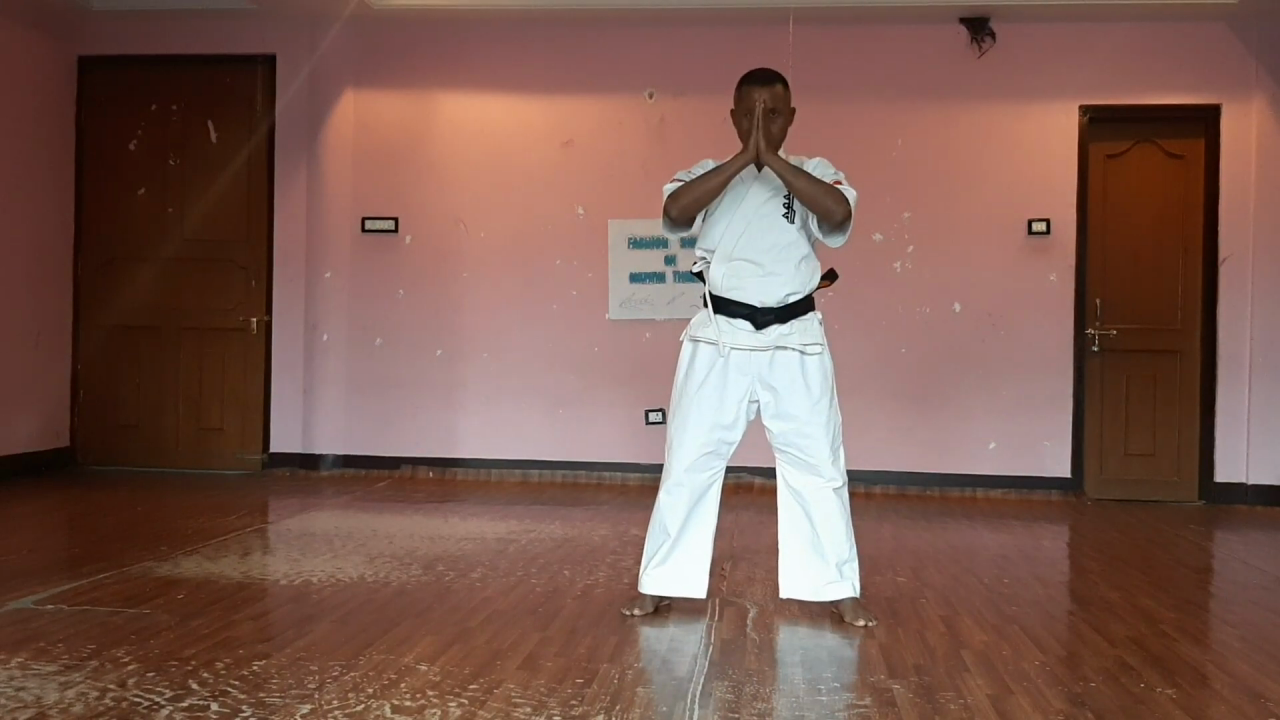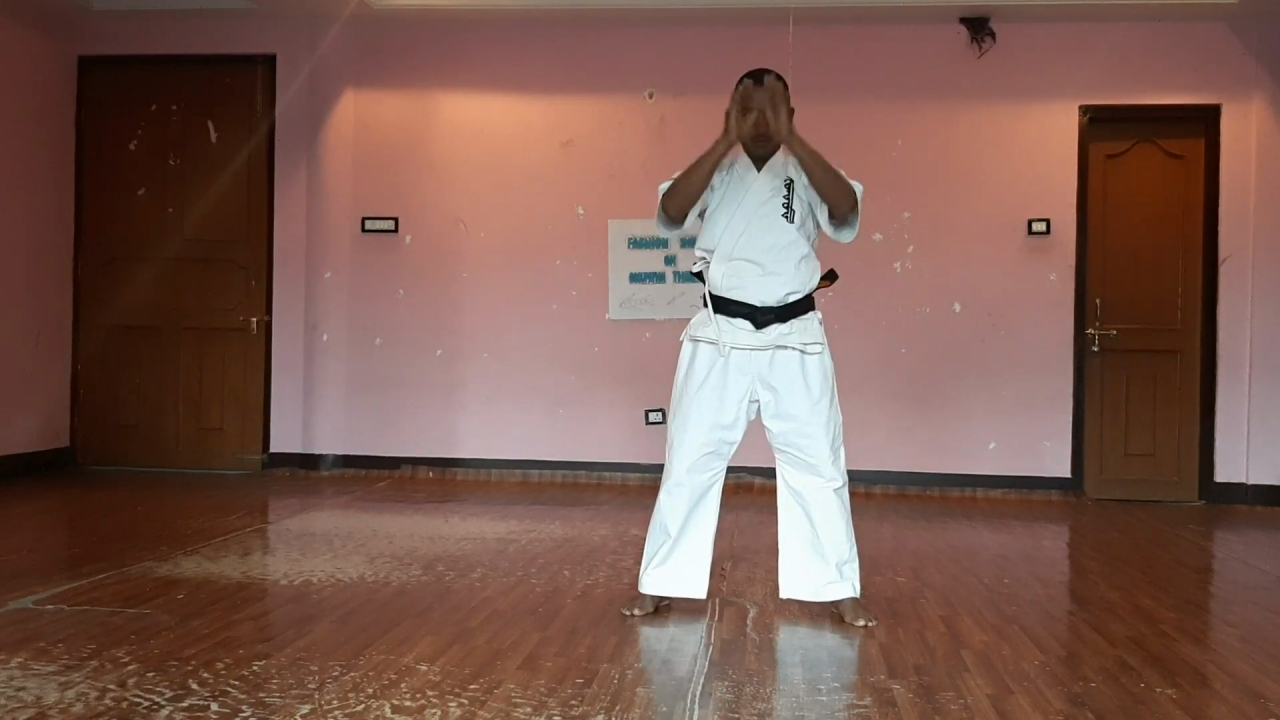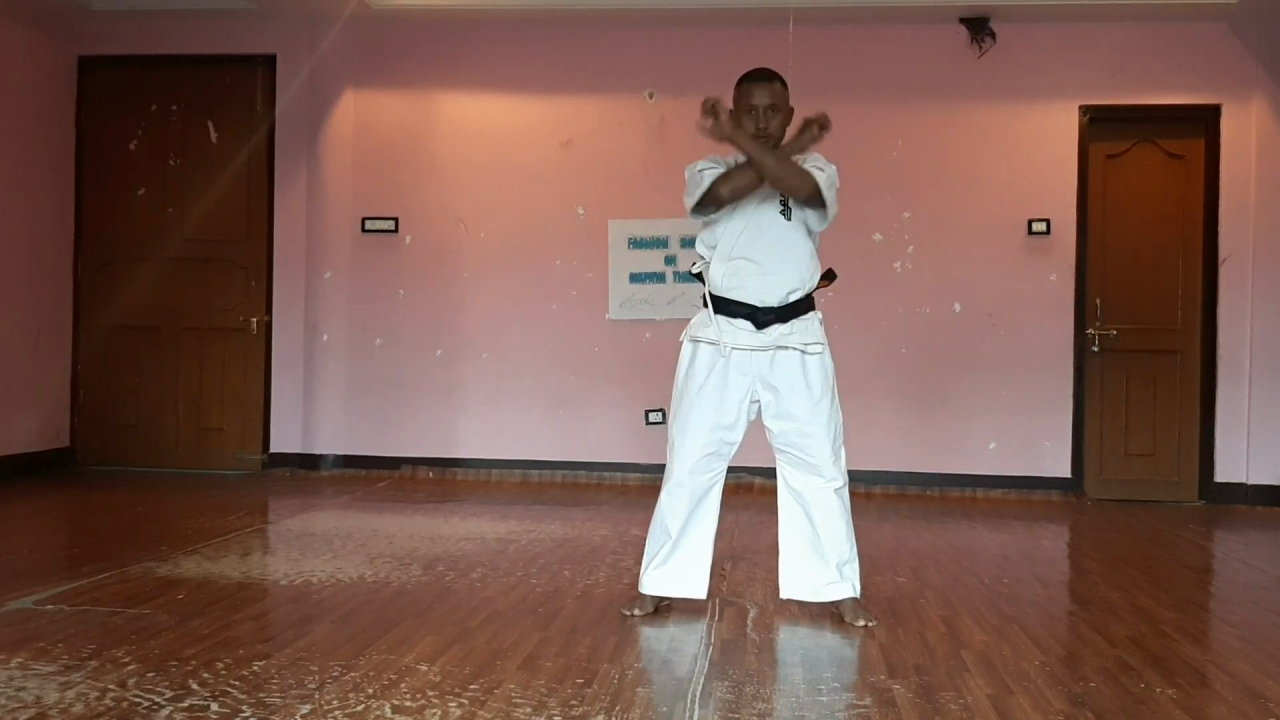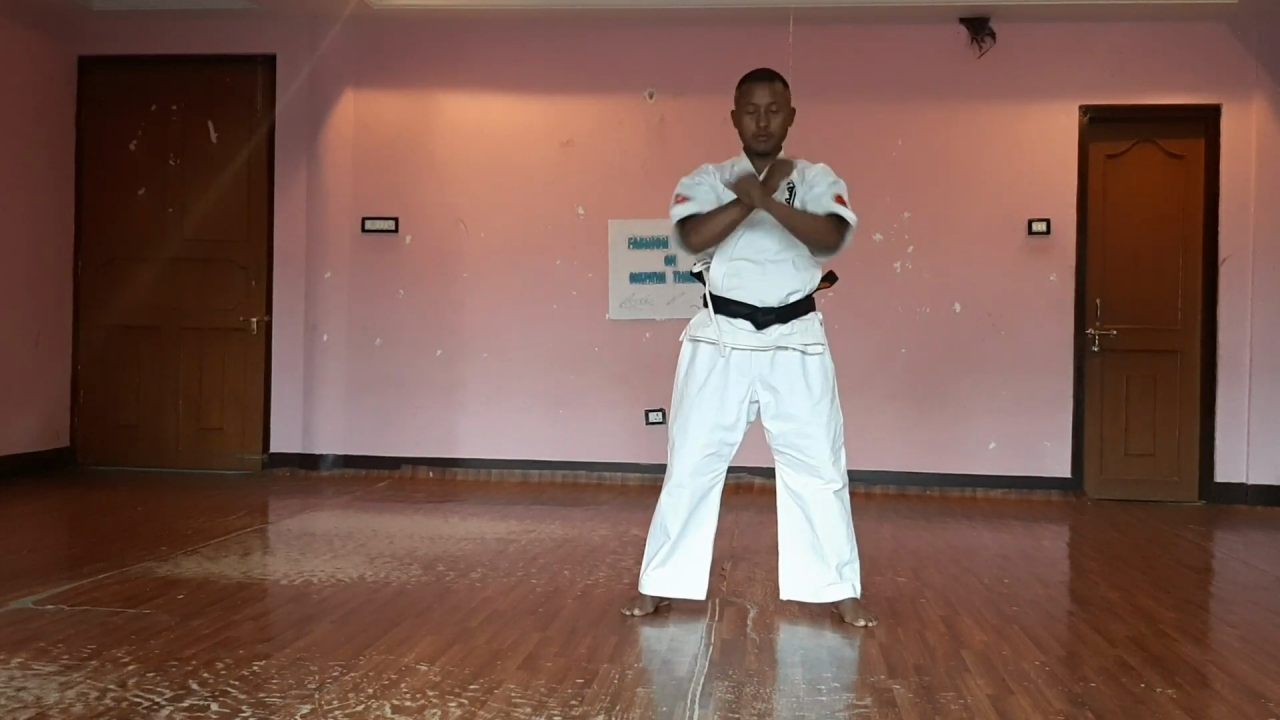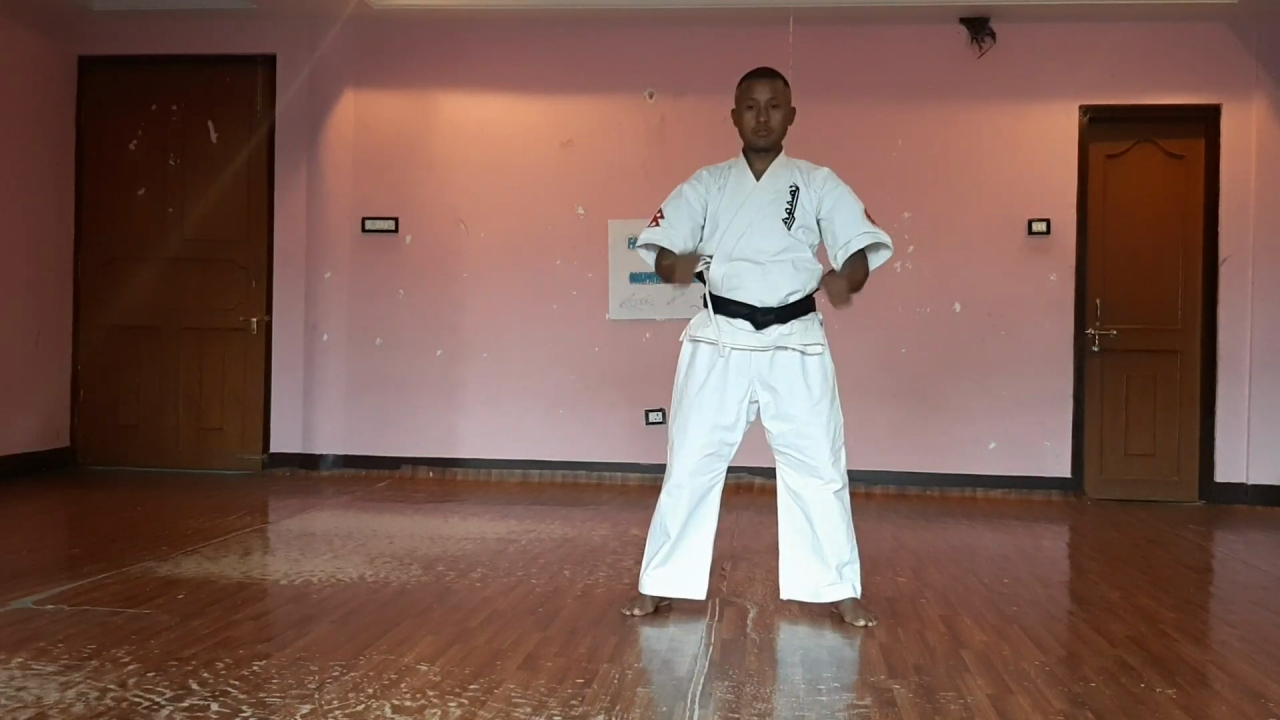
dt=0.2s
person 1, frame 1
left shoulder: (813, 173)
right shoulder: (710, 174)
left elbow: (838, 216)
right elbow: (674, 212)
left wrist: (773, 159)
right wrist: (743, 158)
left hip: (794, 340)
right hip: (719, 338)
left knee: (817, 465)
right knee: (689, 462)
left ankle: (840, 590)
right ankle: (657, 583)
person 1, frame 2
left shoulder: (807, 175)
right shoulder: (713, 171)
left elbow: (848, 213)
right elbow: (670, 212)
left wrist: (791, 140)
right wrist: (728, 143)
left hip: (794, 339)
right hip: (719, 337)
left knee: (817, 464)
right knee: (690, 462)
left ankle: (840, 590)
right ankle: (658, 583)
person 1, frame 3
left shoulder: (813, 165)
right shoulder: (710, 166)
left elbow: (808, 194)
right elbow: (721, 199)
left wrist: (742, 143)
right wrist: (790, 148)
left hip: (794, 338)
right hip: (719, 337)
left knee: (818, 465)
right knee: (691, 463)
left ankle: (838, 589)
right ankle: (659, 584)
person 1, frame 4
left shoulder: (816, 178)
right shoulder: (708, 178)
left elbow: (833, 235)
right elbow: (694, 239)
left wrist: (769, 201)
right wrist: (754, 193)
left hip: (795, 340)
right hip: (719, 338)
left knee: (819, 466)
right knee: (692, 464)
left ankle: (839, 590)
right ankle: (660, 584)
person 1, frame 5
left shoulder: (819, 184)
right shoulder: (705, 185)
left elbow: (858, 249)
right elbow: (663, 250)
left wrist: (845, 282)
right wrist: (677, 266)
left hip: (796, 340)
right hip: (718, 339)
left knee: (817, 467)
right knee: (691, 464)
left ankle: (840, 590)
right ankle: (659, 584)
